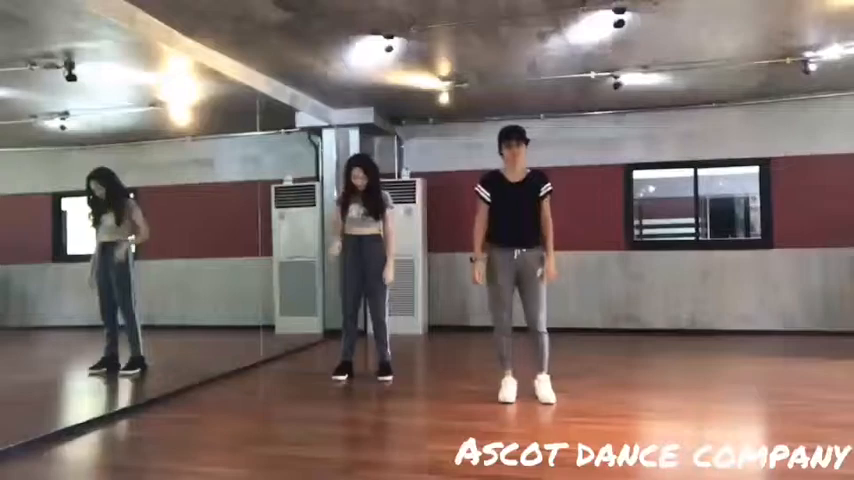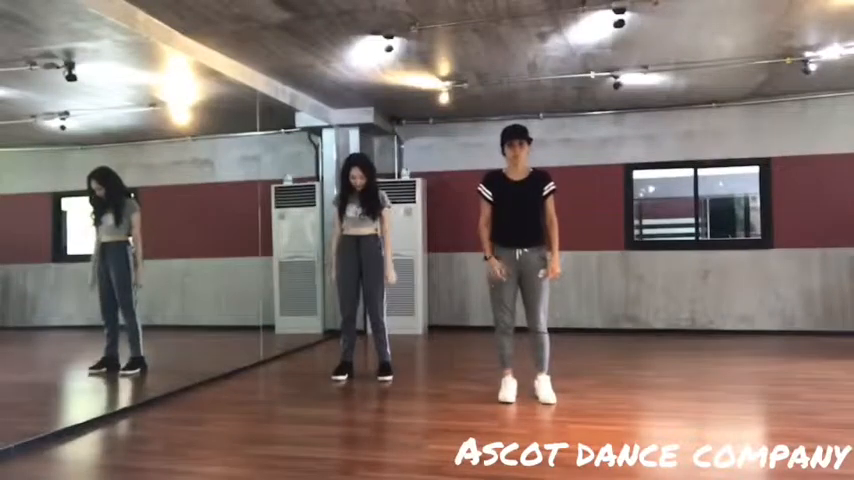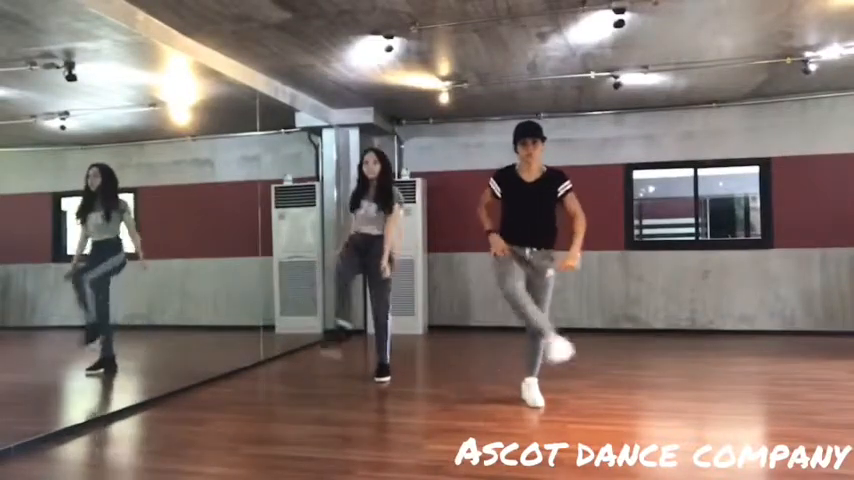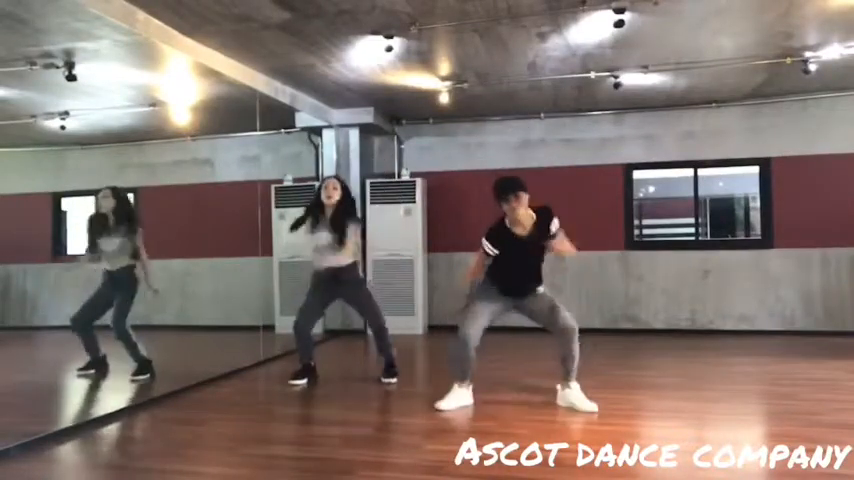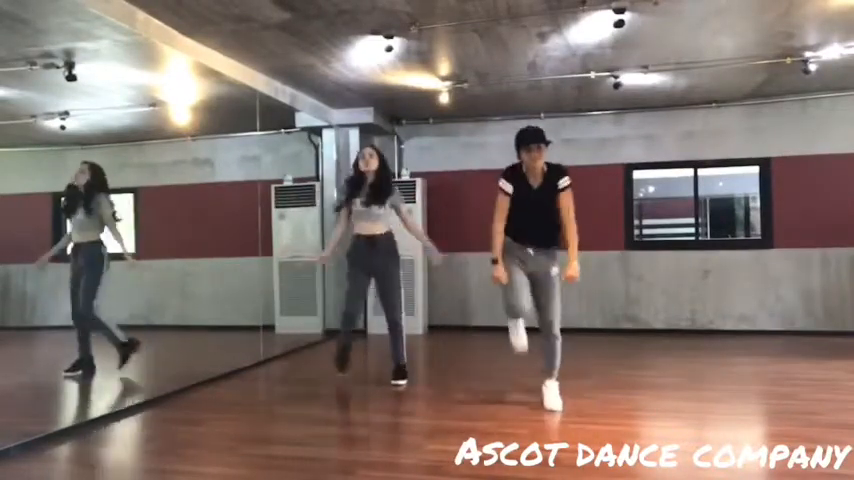
dt=1s
person 1, frame 1
left shoulder: (539, 180)
right shoulder: (490, 181)
left elbow: (546, 220)
right elbow: (481, 221)
left wrist: (550, 257)
right wrist: (477, 258)
left hip: (532, 255)
right hip: (500, 255)
left knee: (537, 320)
right knee: (502, 320)
left ankle: (542, 377)
right ankle: (508, 378)
person 1, frame 2
left shoulder: (542, 179)
right shoulder: (491, 181)
left elbow: (551, 220)
right elbow: (484, 223)
left wrist: (555, 256)
right wrist: (489, 257)
left hip: (534, 255)
right hip: (503, 255)
left knee: (538, 321)
right knee: (504, 320)
left ankle: (542, 378)
right ankle: (508, 378)
person 1, frame 3
left shoulder: (556, 179)
right shoulder: (503, 177)
left elbow: (578, 216)
right elbow: (482, 206)
left wrist: (575, 250)
right wrist: (492, 234)
left hip: (542, 256)
right hip: (510, 250)
left knee: (537, 322)
right knee: (512, 290)
left ankle: (530, 382)
right ankle: (553, 339)
person 1, frame 4
left shoulder: (545, 217)
right shoulder: (497, 234)
left elbow: (567, 249)
right elbow: (478, 267)
left wrist: (564, 247)
right wrist: (469, 301)
left hip: (531, 292)
right hip: (493, 291)
left knee: (568, 327)
right knee: (467, 335)
left ankle: (568, 389)
right ankle: (462, 389)
person 1, frame 5
left shoulder: (558, 175)
right shoulder: (511, 176)
left elbow: (568, 218)
right elbow: (499, 220)
left wrist: (573, 260)
right wrist: (497, 261)
left hip: (546, 256)
right hip: (514, 253)
left knee: (551, 324)
right knee: (521, 310)
left ankle: (551, 383)
right ankle: (516, 319)
person 2, frame 1
left shoulder: (382, 197)
right shoulder: (345, 198)
left elbow: (389, 231)
right elbow: (339, 228)
left wrist: (390, 263)
right wrist: (336, 241)
left hip: (374, 249)
right hip: (351, 250)
left knee: (378, 309)
right knee: (349, 308)
left ankle: (384, 361)
right ankle: (346, 361)
person 2, frame 2
left shoulder: (379, 197)
right shoulder: (342, 198)
left elbow: (386, 231)
right elbow: (338, 231)
left wrist: (389, 264)
right wrist: (334, 263)
left hip: (371, 249)
right hip: (347, 250)
left knee: (375, 309)
right knee: (347, 309)
left ankle: (385, 361)
right ankle: (346, 361)
person 2, frame 3
left shoulder: (391, 194)
right shoulder: (358, 193)
left elbow: (391, 227)
left wrist: (385, 258)
right wrist: (343, 249)
left hip: (378, 248)
right hip: (356, 243)
left knee: (380, 308)
right knee: (343, 270)
left ankle: (383, 363)
right ankle: (342, 327)
person 2, frame 4
left shoulder: (349, 220)
right shoulder: (314, 219)
left elbow: (349, 250)
left wrist: (331, 259)
left hip: (349, 276)
right hip: (323, 278)
left knee: (377, 322)
right knee: (301, 324)
left ankle: (389, 364)
right ankle: (308, 367)
person 2, frame 5
left shoulder: (389, 191)
right shoulder: (350, 190)
left elbow: (408, 222)
right elbow: (342, 223)
left wrist: (429, 245)
right wrist: (329, 251)
left hip: (385, 248)
right hip: (359, 250)
left knee: (392, 310)
right knee: (353, 306)
left ankle: (399, 365)
right ankle: (344, 348)
person 3, frame 1
left shoulder: (128, 204)
right shoulder: (100, 208)
left elbow: (144, 233)
right elbow: (99, 238)
left wrist: (126, 244)
right wrist: (93, 266)
left hip: (119, 256)
right hip: (102, 257)
left knee: (126, 307)
right knee: (107, 309)
left ankle: (137, 357)
right ankle: (110, 357)
person 3, frame 2
left shoulder: (129, 205)
right shoulder: (101, 208)
left elbow: (136, 237)
right elbow: (98, 238)
left wrist: (139, 267)
right wrist: (93, 267)
left hip: (121, 254)
right hip: (103, 257)
left knee: (127, 307)
right knee: (107, 310)
left ankle: (137, 358)
right ankle: (110, 357)
person 3, frame 3
left shoulder: (119, 204)
right shoulder: (87, 207)
left elbow: (133, 231)
right elbow: (83, 238)
left wrist: (140, 256)
right wrist: (74, 263)
left hip: (113, 251)
right hip: (96, 253)
left knee: (82, 278)
left ankle: (93, 326)
right ankle: (107, 357)
person 3, frame 4
left shoulder: (130, 229)
right shoulder: (98, 227)
left elbow: (142, 255)
right elbow: (95, 255)
left wrist: (147, 282)
left hip: (126, 280)
right hip: (109, 281)
left knee: (119, 325)
right knee: (79, 321)
left ankle: (144, 363)
right ankle: (98, 360)
person 3, frame 5
left shoulder: (98, 198)
right shoulder: (74, 200)
left elbow: (112, 227)
left wrist: (125, 251)
right wrist: (50, 253)
left hip: (92, 255)
right hip: (78, 255)
left knee: (83, 309)
right knee: (76, 313)
left ankle: (124, 343)
right ankle: (85, 360)
